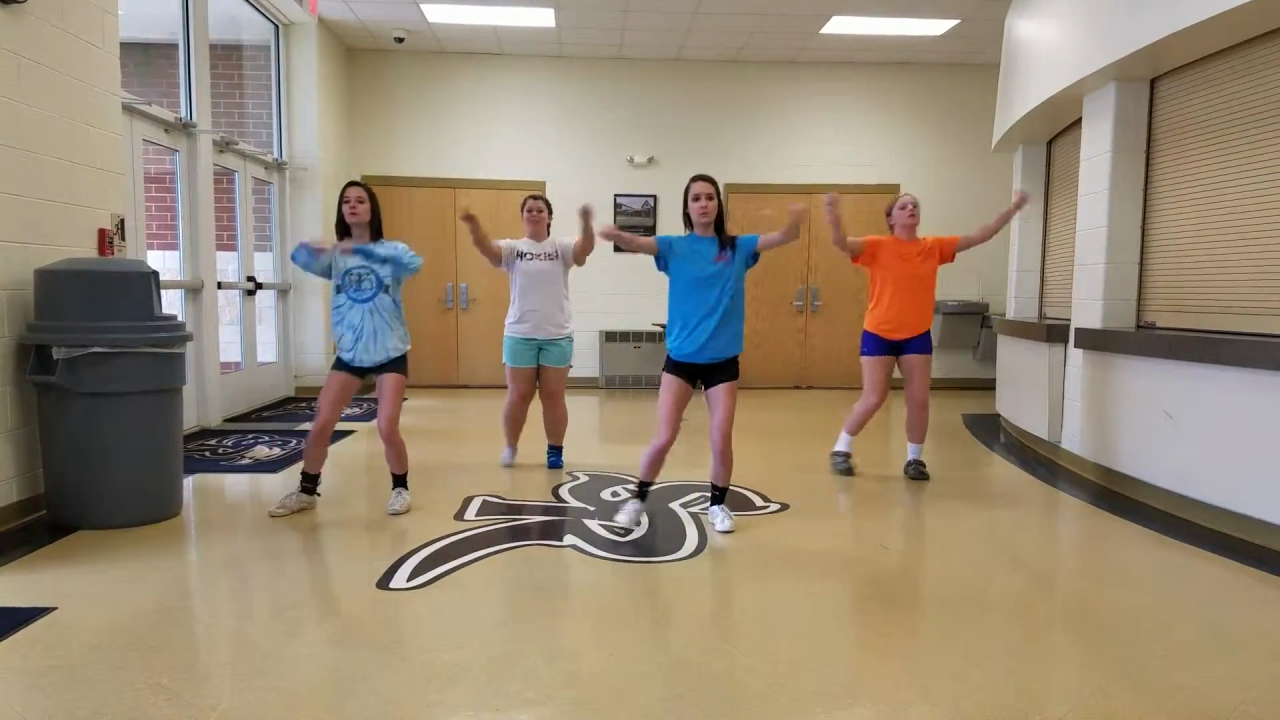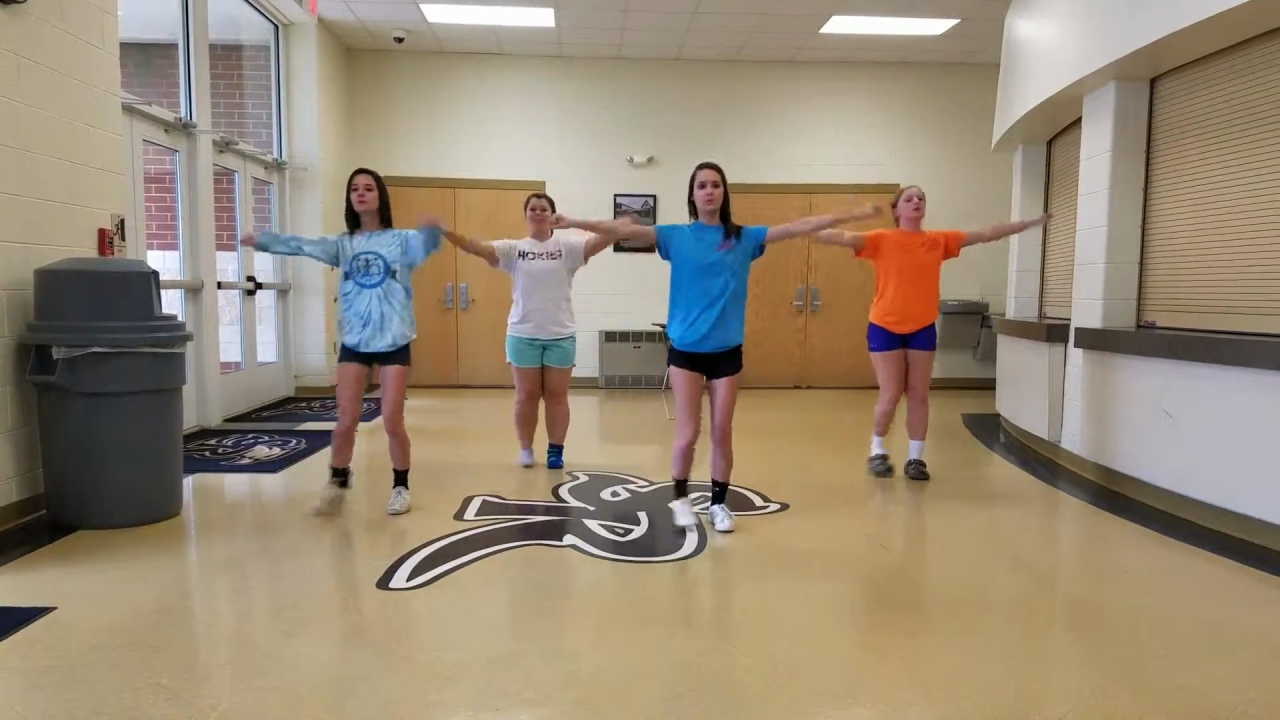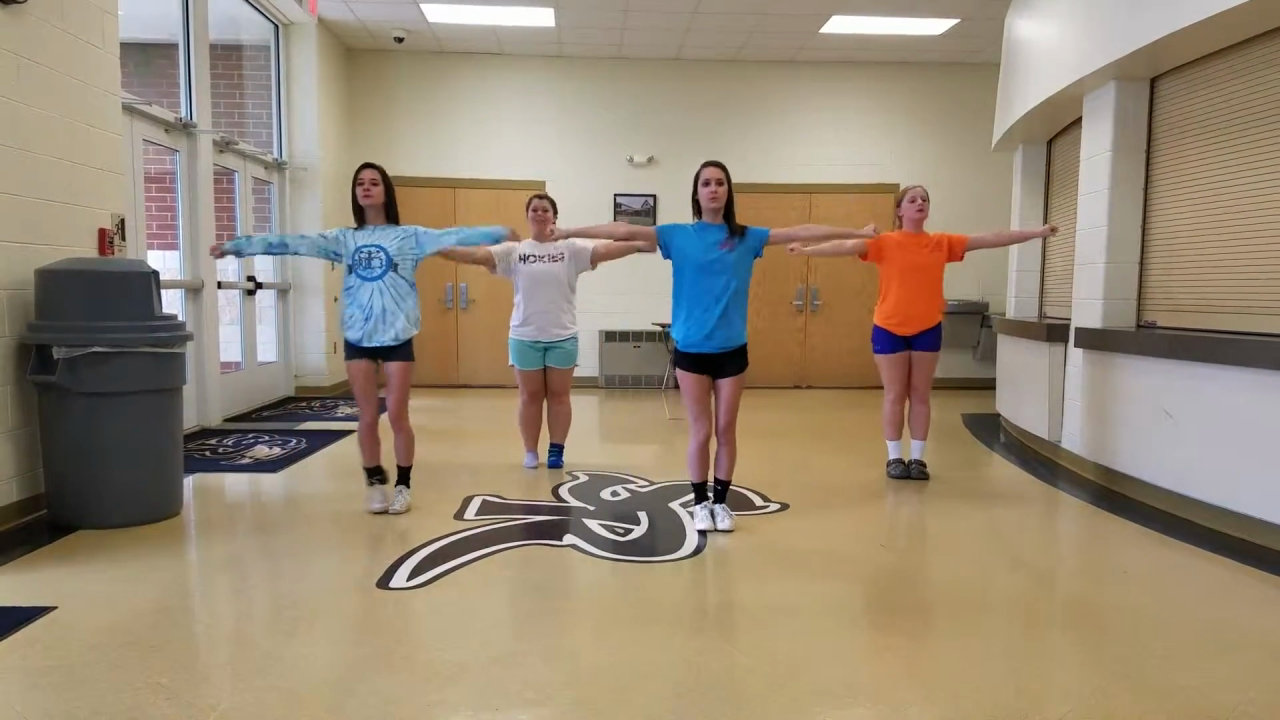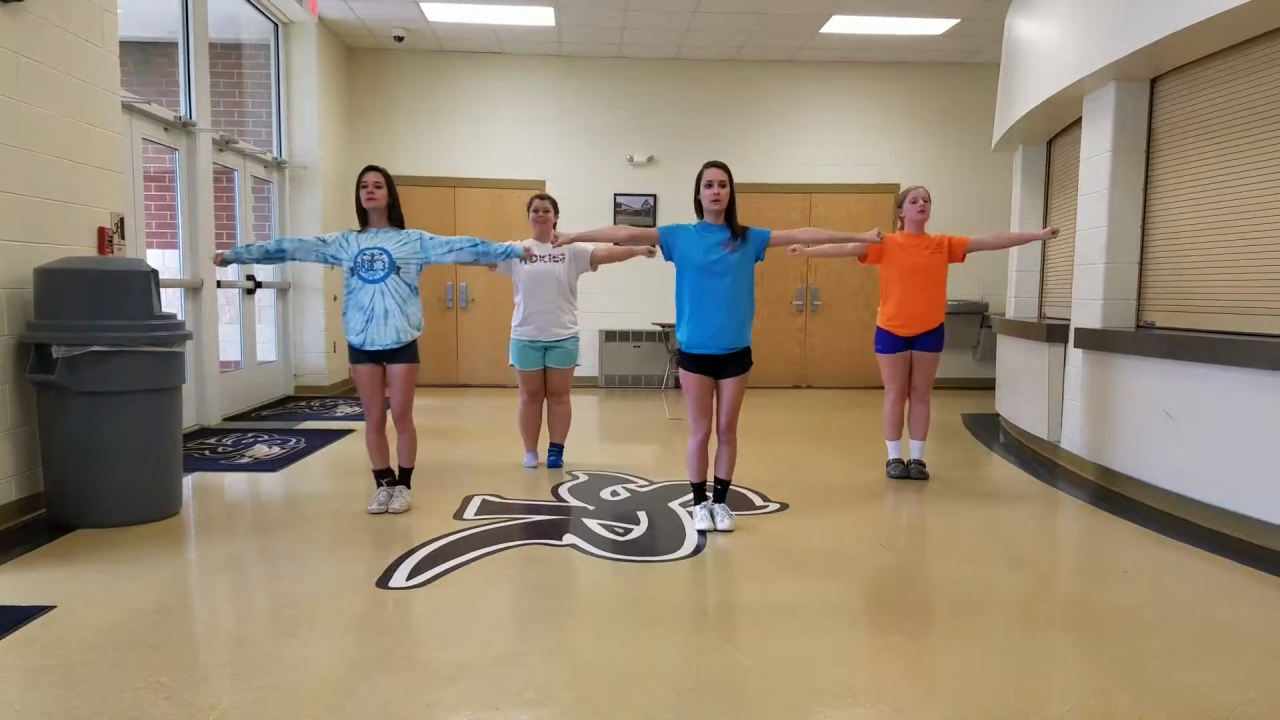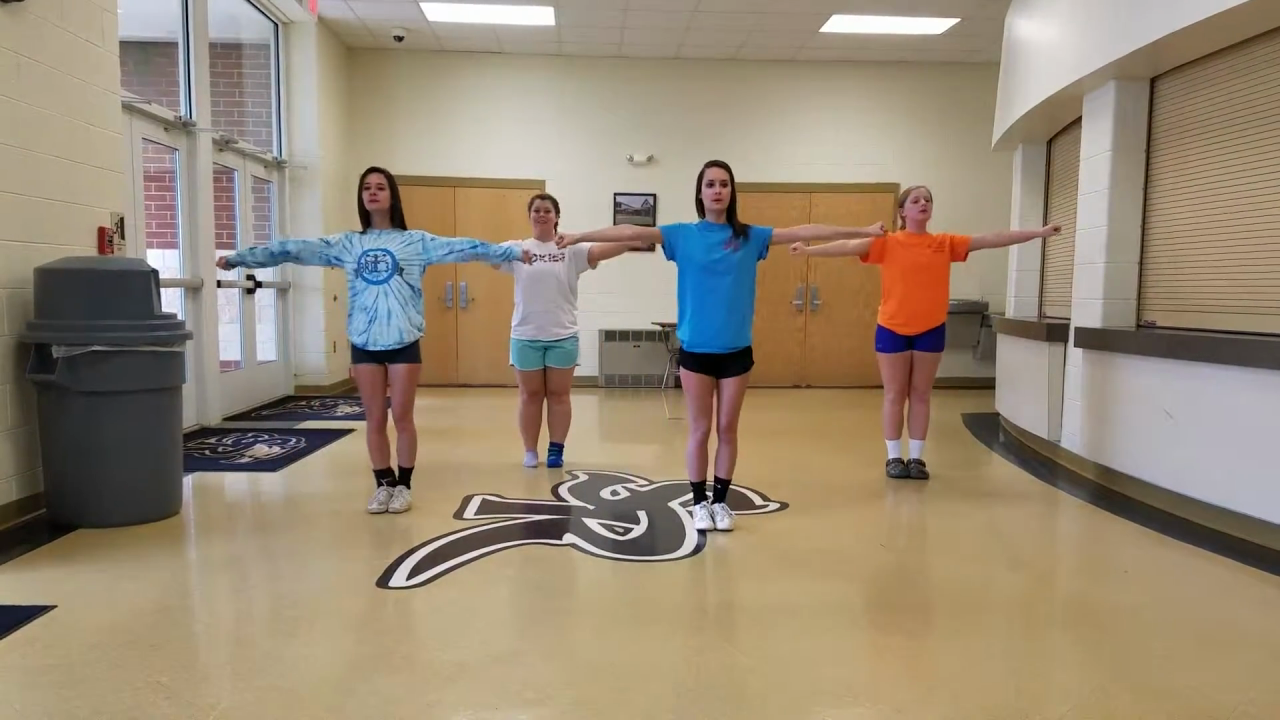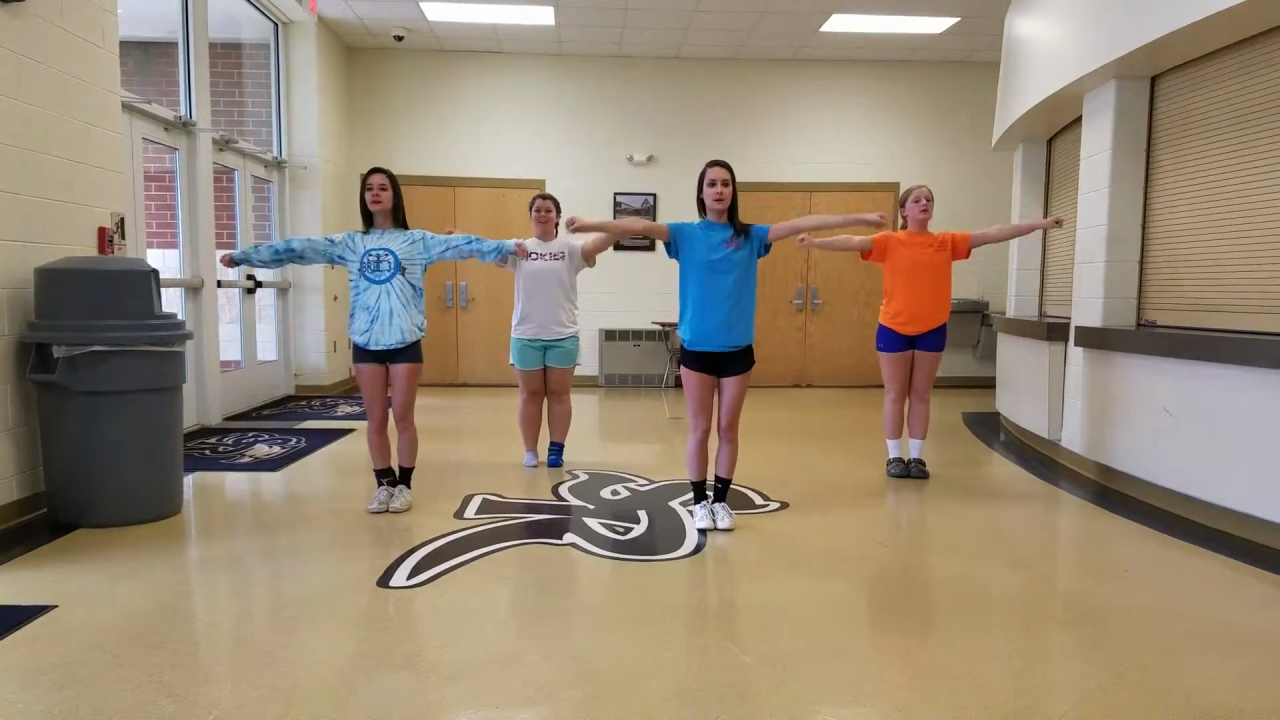
dt=0.1s
person 1, frame 1
left shoulder: (738, 247)
right shoulder: (673, 247)
left elbow: (787, 237)
right elbow: (629, 241)
left wrist: (796, 217)
right wrist: (610, 232)
left hip: (723, 359)
right hip: (681, 358)
left knee: (721, 442)
right knee: (663, 440)
left ankle: (718, 504)
right ankle: (638, 499)
person 1, frame 2
left shoulder: (744, 237)
right shoulder: (676, 235)
left elbow: (797, 229)
right elbow: (625, 230)
left wrist: (848, 216)
right wrist: (575, 223)
left hip: (726, 350)
right hip: (685, 349)
left knee: (722, 433)
right knee: (688, 434)
left ankle: (718, 503)
right ankle: (681, 498)
person 1, frame 3
left shoulder: (746, 237)
right shoulder: (677, 235)
left elbow: (799, 233)
right elbow: (625, 231)
left wrist: (856, 233)
right wrist: (572, 232)
left hip: (731, 349)
right hip: (690, 348)
left knee: (726, 431)
right knee: (701, 432)
left ankle: (720, 502)
right ankle: (700, 502)
person 1, frame 4
left shoulder: (748, 238)
right shoulder: (679, 236)
left elbow: (801, 235)
right elbow: (627, 234)
left wrist: (859, 237)
right wrist: (574, 235)
left hip: (735, 350)
right hip: (694, 349)
left knee: (727, 431)
right knee: (700, 432)
left ankle: (720, 502)
right ankle: (699, 503)
person 1, frame 5
left shoulder: (749, 237)
right shoulder: (682, 235)
left elbow: (802, 234)
right elbow: (631, 234)
left wrist: (861, 230)
right wrist: (580, 236)
left hip: (736, 348)
right hip: (695, 348)
left knee: (727, 429)
right knee: (700, 430)
left ankle: (720, 501)
right ankle: (699, 502)
person 1, frame 6
left shoulder: (750, 235)
right shoulder: (685, 234)
left elbow: (801, 224)
right elbow: (641, 226)
left wrist: (859, 218)
right wrist: (591, 225)
left hip: (737, 347)
right hip: (697, 347)
left knee: (728, 429)
right knee: (700, 429)
left ankle: (721, 501)
right ankle: (700, 502)
person 2, frame 1
left shoulder: (392, 250)
right shoulder: (333, 256)
left elbow: (410, 264)
right elbow: (299, 257)
left wrist: (363, 250)
right wrist: (317, 248)
left hip: (389, 354)
right hip: (348, 355)
left knee: (387, 429)
right knee: (321, 426)
left ankle: (400, 488)
right ankle: (306, 491)
person 2, frame 2
left shoulder: (403, 240)
right shoulder: (341, 244)
left elbow: (428, 245)
right elbow: (300, 245)
left wrist: (431, 228)
right wrist: (262, 240)
left hip: (393, 343)
right hip: (354, 344)
left knee: (392, 421)
right knee: (346, 420)
left ankle: (400, 486)
right ankle: (337, 483)
person 2, frame 3
left shoulder: (408, 236)
right shoulder: (343, 238)
left elbow: (451, 237)
right elbow: (295, 243)
left wrist: (497, 233)
right wrist: (235, 246)
left hip: (397, 338)
right hip: (358, 339)
left knee: (397, 416)
right knee: (367, 418)
left ankle: (403, 485)
right ankle: (376, 483)
person 2, frame 4
left shoulder: (413, 241)
right shoulder: (345, 242)
left elbow: (460, 247)
right elbow: (295, 248)
left wrist: (513, 250)
right wrist: (235, 254)
left hip: (400, 341)
right hip: (362, 342)
left knee: (402, 418)
right knee: (374, 420)
left ankle: (403, 486)
right ankle: (384, 485)
person 2, frame 5
left shoulder: (415, 241)
right shoulder: (348, 243)
left elbow: (460, 248)
right elbow: (298, 249)
left wrist: (510, 251)
right wrist: (239, 258)
left hip: (403, 341)
right hip: (364, 342)
left knee: (402, 417)
right knee: (375, 419)
left ankle: (404, 485)
right ankle: (383, 484)
person 2, frame 6
left shoulder: (417, 241)
right shoulder: (351, 243)
left elbow: (458, 244)
right elbow: (303, 248)
left wrist: (506, 247)
right wrist: (243, 256)
left hip: (405, 340)
right hip: (366, 342)
left knee: (402, 417)
right knee: (376, 419)
left ankle: (404, 485)
right ankle: (384, 484)
person 3, frame 1
left shoulder: (933, 247)
right shoulder: (877, 247)
left elbow: (979, 236)
right elbow: (842, 243)
left wrist: (1011, 211)
right wrist: (833, 213)
left hip: (917, 335)
right hip: (878, 333)
left knee: (919, 399)
right knee: (873, 399)
left ankle: (914, 459)
right ankle: (842, 448)
person 3, frame 2
left shoulder: (938, 240)
right shoulder: (881, 240)
left elbow: (986, 234)
right elbow: (845, 239)
left wrist: (1029, 223)
right wrist: (816, 235)
left hip: (922, 329)
right hip: (884, 327)
left knee: (919, 396)
right knee: (890, 395)
left ankle: (915, 458)
right ankle: (877, 451)
person 3, frame 3
left shoulder: (943, 243)
right shoulder: (885, 242)
left elbow: (989, 239)
right elbow: (846, 246)
left wrist: (1036, 233)
right wrist: (807, 249)
left hip: (928, 329)
right hip: (889, 329)
left knee: (920, 395)
right knee: (895, 395)
left ankle: (917, 458)
right ankle: (894, 457)
person 3, frame 4
left shoulder: (944, 244)
right shoulder: (886, 244)
left elbow: (990, 241)
right elbow: (847, 248)
left wrist: (1037, 235)
right wrist: (808, 250)
left hip: (930, 330)
right hip: (892, 330)
left knee: (920, 396)
right knee: (895, 396)
left ankle: (916, 458)
right ankle: (894, 458)
person 3, frame 5
left shoulder: (945, 243)
right shoulder: (887, 243)
left elbow: (991, 240)
right elbow: (849, 247)
left wrist: (1038, 232)
right wrist: (810, 249)
left hip: (931, 329)
right hip: (893, 328)
left knee: (921, 395)
right knee: (894, 395)
left ankle: (916, 458)
right ankle: (893, 457)
person 3, frame 6
left shoulder: (947, 242)
right shoulder: (889, 241)
left elbow: (992, 234)
right elbow: (852, 242)
left wrist: (1039, 224)
right wrist: (815, 242)
left hip: (932, 329)
right hip: (894, 328)
left knee: (921, 394)
right knee: (895, 394)
left ankle: (916, 457)
right ankle: (894, 456)
person 4, frame 1
left shoulder: (561, 247)
right shoulder: (513, 248)
left elbow: (586, 246)
right elbow: (486, 248)
left wrist: (586, 223)
right wrist: (474, 225)
left hip: (557, 335)
right hip: (520, 334)
left knee: (553, 395)
right knee: (519, 394)
left ankle: (555, 450)
right ankle: (510, 446)
person 4, frame 2
left shoulder: (567, 246)
right shoulder: (513, 248)
left elbow: (595, 244)
right elbow: (479, 248)
right wrist: (449, 235)
left hip: (560, 335)
right hip: (523, 333)
left knee: (556, 395)
right knee: (526, 395)
left ankle: (555, 449)
right ankle: (525, 448)
person 4, frame 3
left shoulder: (573, 248)
right shoulder: (512, 251)
left elbow: (602, 250)
right elbow: (479, 256)
left wrist: (635, 246)
right wrist: (443, 251)
left hip: (562, 336)
right hip: (525, 336)
left knee: (559, 395)
right knee: (531, 396)
left ankle: (556, 450)
right ankle: (531, 450)
person 4, frame 4
left shoulder: (572, 250)
left elbow: (604, 253)
left wrist: (638, 250)
left hip: (562, 336)
right hip: (525, 337)
left knee: (558, 395)
right knee: (530, 396)
left ankle: (555, 450)
right ankle: (530, 451)
person 4, frame 5
left shoulder: (572, 250)
right shoulder: (516, 249)
left elbow: (600, 252)
left wrist: (629, 243)
left hip: (563, 335)
right hip: (526, 335)
left knee: (559, 394)
right knee: (530, 395)
left ankle: (556, 449)
right ankle: (530, 451)
person 4, frame 6
left shoulder: (569, 248)
left elbow: (593, 248)
left wrist: (613, 234)
left hip: (563, 335)
right hip: (527, 335)
left knee: (559, 393)
right knee: (530, 394)
left ankle: (556, 448)
right ankle: (530, 450)
